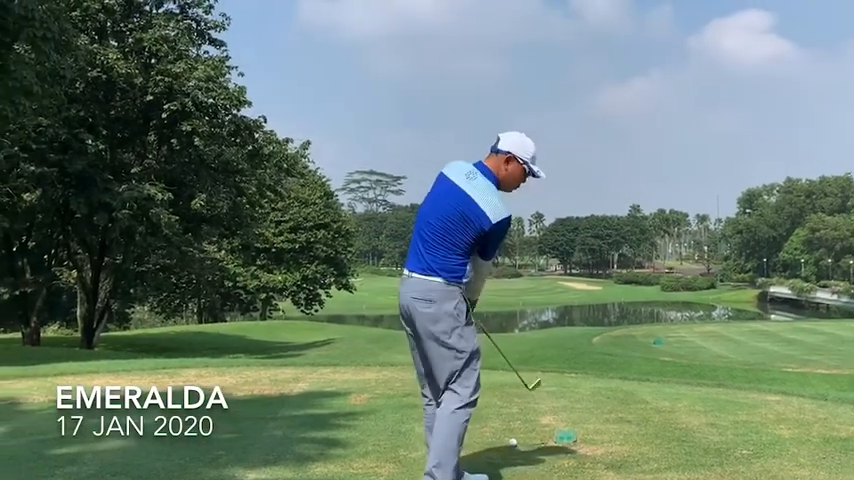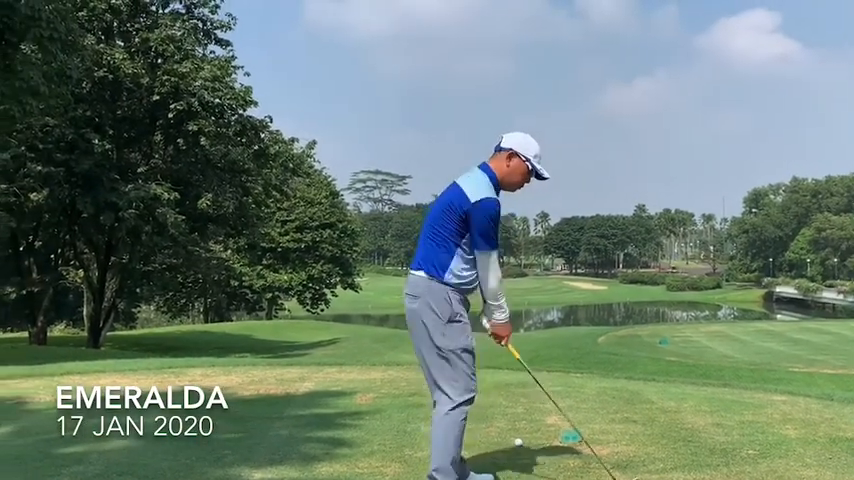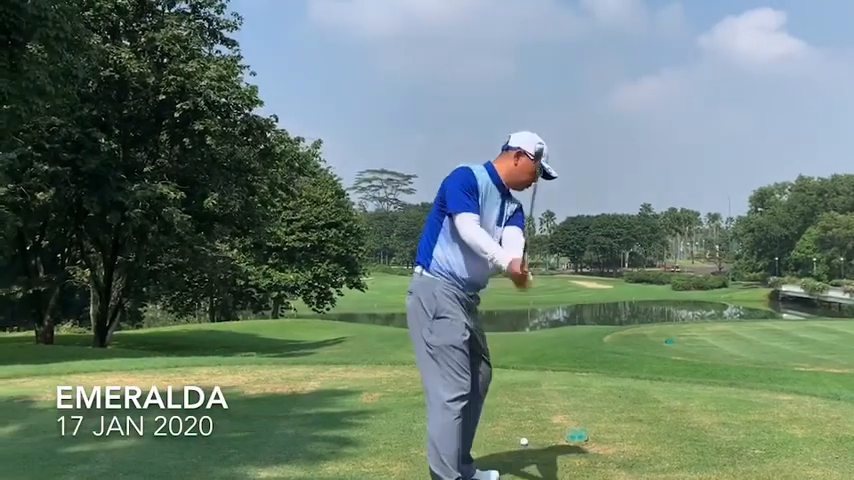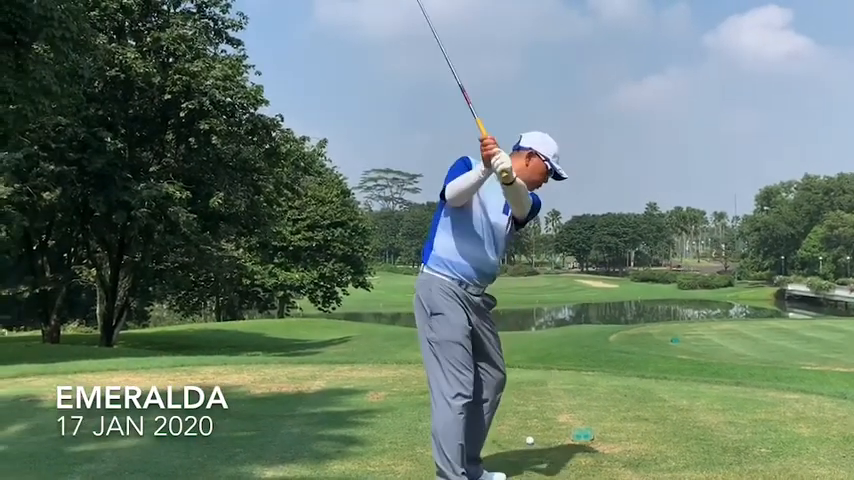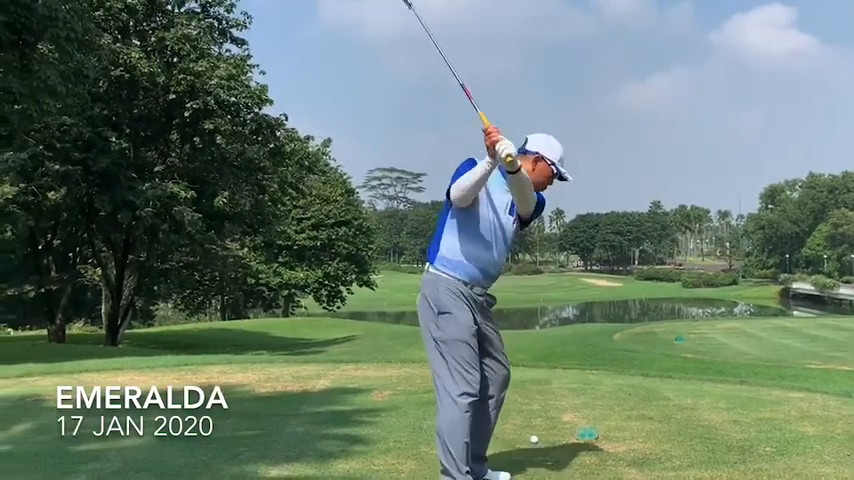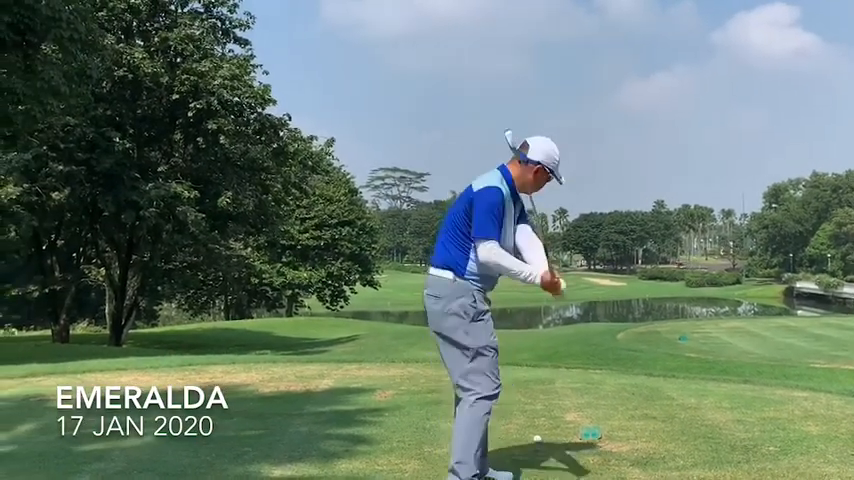
dt=0.2s
person 1, frame 1
left shoulder: (454, 170)
right shoulder: (495, 213)
right elbow: (481, 267)
right wrist: (470, 301)
left hip: (415, 290)
right hip: (440, 297)
left knee: (437, 390)
right knee: (461, 392)
person 1, frame 2
left shoulder: (482, 190)
right shoulder: (484, 199)
left elbow: (488, 258)
right elbow: (487, 267)
left wrist: (492, 311)
right wrist: (498, 315)
left hip: (438, 296)
right hip: (437, 297)
left knee: (456, 386)
right knee: (456, 392)
person 1, frame 3
left shoulder: (513, 206)
right shoulder: (467, 177)
left elbow: (513, 240)
right elbow: (468, 231)
left wrist: (517, 260)
right wrist: (505, 262)
left hip: (464, 297)
right hip: (436, 293)
left knee: (476, 380)
right knee: (450, 391)
person 1, frame 4
left shoulder: (528, 200)
right shoulder: (468, 168)
left elbow: (519, 205)
right elbow: (453, 195)
left wrist: (503, 170)
right wrist: (486, 168)
left hip: (477, 297)
right hip: (441, 291)
left knee: (491, 380)
right knee: (454, 390)
person 1, frame 5
left shoulder: (521, 187)
right shoulder: (475, 168)
left elbow: (522, 207)
right elbow: (458, 196)
left wrist: (507, 158)
right wrist: (491, 163)
left hip: (476, 296)
right hip: (445, 289)
left knee: (495, 379)
right knee: (460, 388)
person 1, frame 6
left shoulder: (510, 197)
right shoulder: (491, 190)
left elbow: (526, 239)
right elbow: (487, 253)
left wrist: (544, 268)
right wrist: (533, 274)
left hip: (450, 291)
right hip: (457, 295)
left knee: (470, 385)
right knee: (479, 389)
